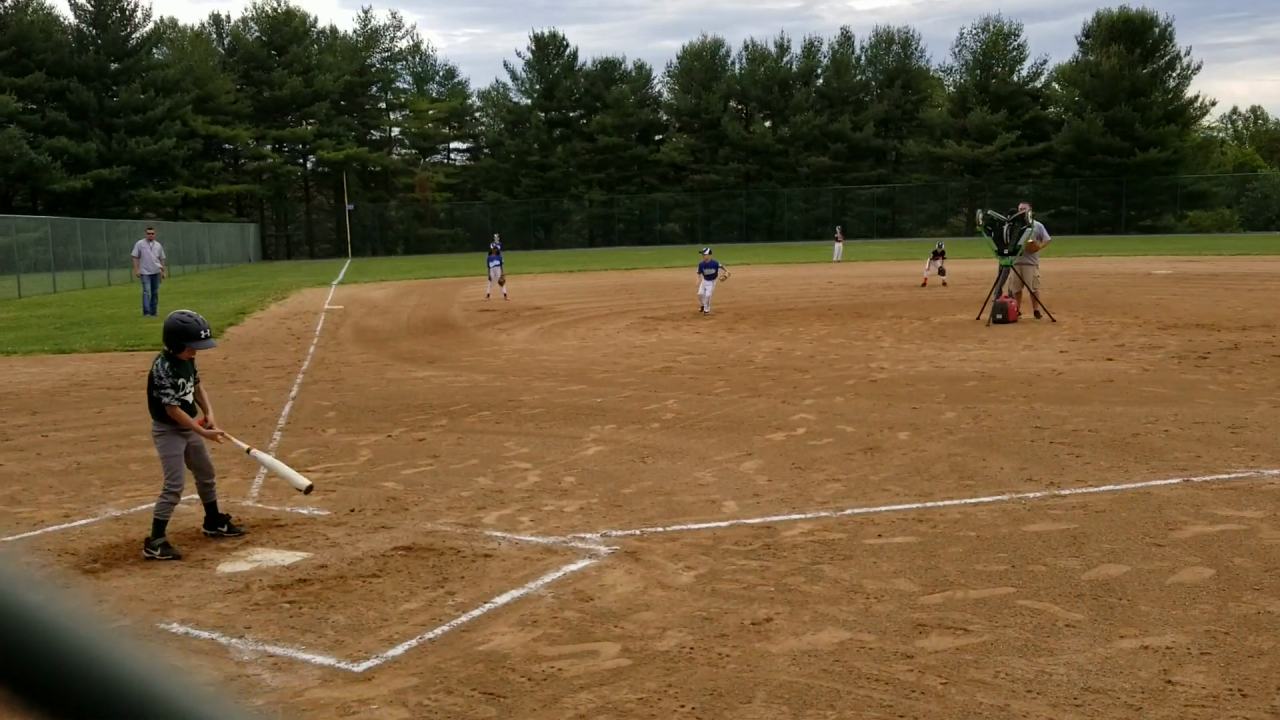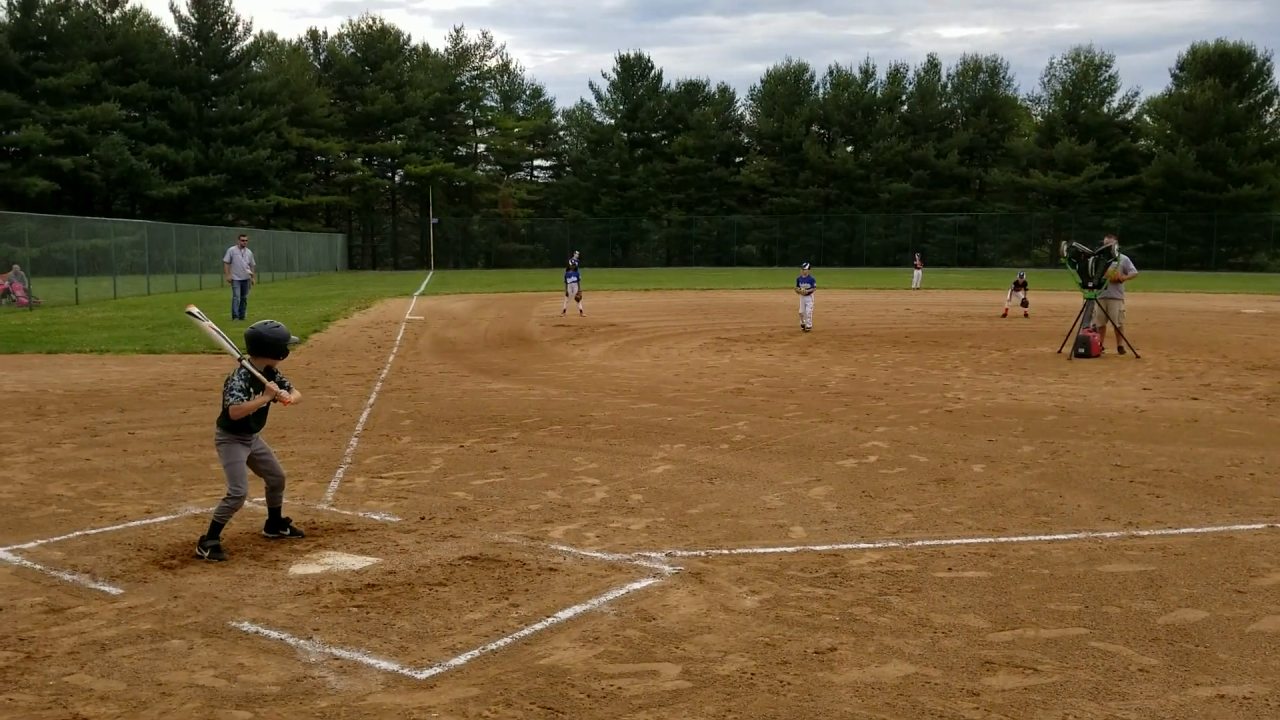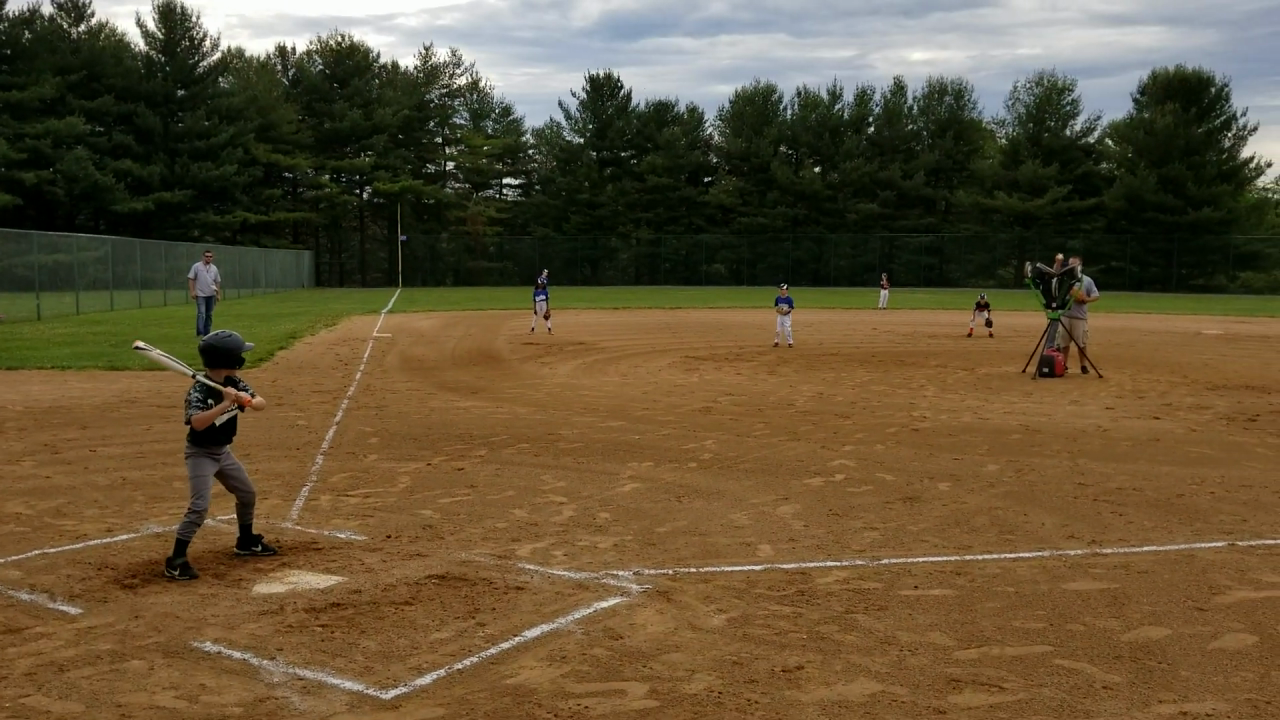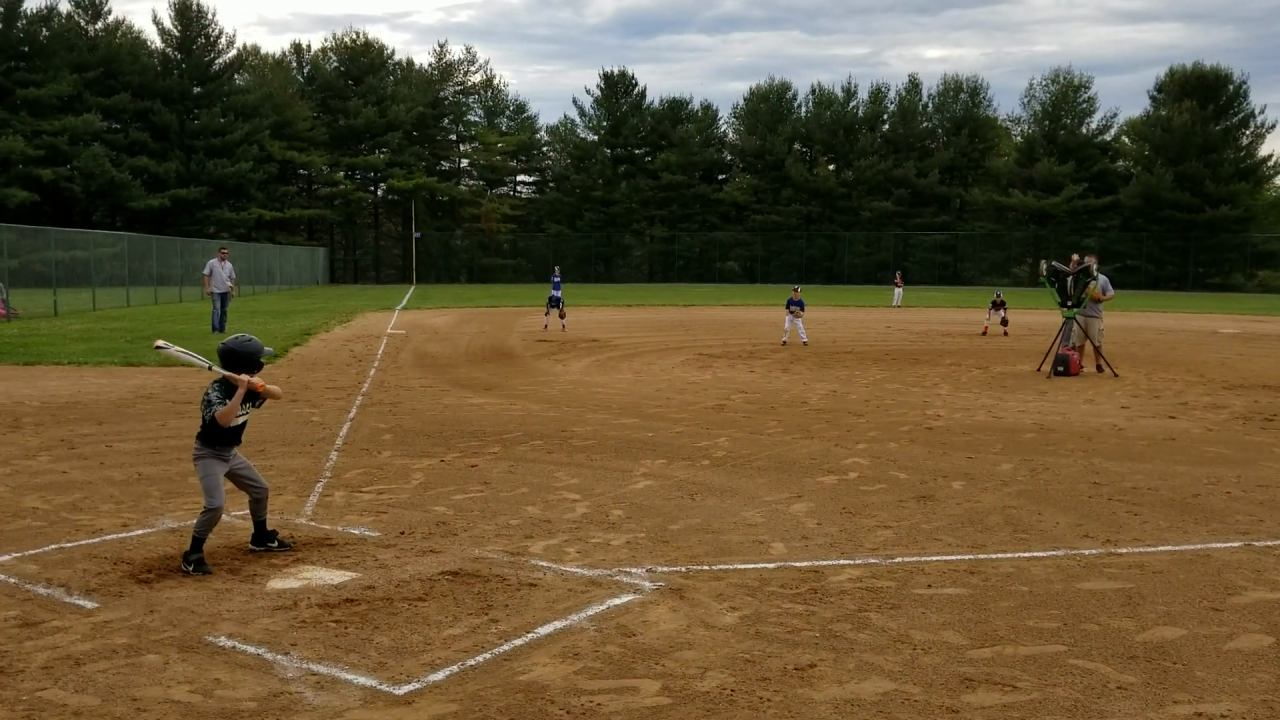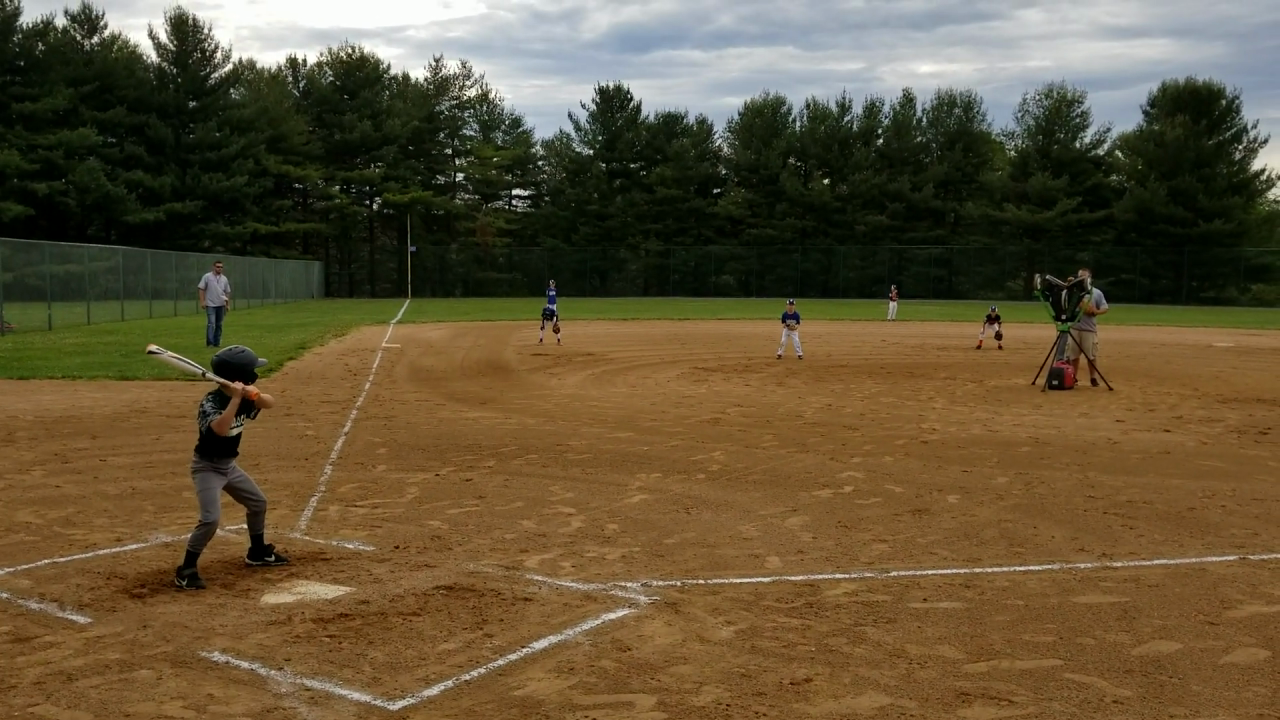
dt=1s
person 1, frame 1
left shoulder: (187, 359)
right shoulder: (163, 368)
left elbow: (197, 386)
right elbow: (172, 409)
left wrist: (208, 411)
right wrist: (202, 432)
left hip: (190, 428)
right hip: (168, 430)
left knee: (206, 473)
right knee: (174, 485)
left ankle: (214, 522)
right ankle: (155, 541)
person 1, frame 2
left shoulder: (270, 373)
right shoulder: (240, 378)
left elbow: (297, 393)
right elbow: (234, 412)
left wrist: (287, 397)
right wrist: (265, 397)
left hip: (251, 437)
right hip: (230, 439)
left knee: (276, 478)
right knee: (238, 492)
left ankle: (275, 525)
right ankle: (208, 541)
person 1, frame 3
left shoulder: (233, 383)
right shoulder: (198, 391)
left elbow: (261, 403)
right elbow: (197, 423)
left wrist: (248, 400)
right wrist: (225, 403)
left hip: (223, 452)
right hip: (200, 454)
left knee: (247, 494)
right knee: (199, 506)
left ankle: (246, 542)
right ankle: (176, 561)
person 1, frame 4
left shoulder: (247, 387)
right shoulder: (215, 391)
left elbow: (278, 394)
right elbow: (223, 420)
left wrist: (261, 387)
right wrist: (241, 390)
left hip: (230, 452)
right hip: (208, 454)
left knee: (260, 490)
right knee: (215, 505)
left ankle: (261, 538)
right ankle: (192, 555)
person 1, frame 5
left shoulder: (243, 398)
right shoulder: (210, 402)
left elbow: (270, 402)
right elbow: (220, 429)
left wrist: (255, 395)
right wrist: (236, 399)
left hip: (229, 465)
right hip: (207, 467)
left knee: (258, 503)
right knee: (210, 519)
left ankle: (258, 552)
right ankle: (186, 570)
